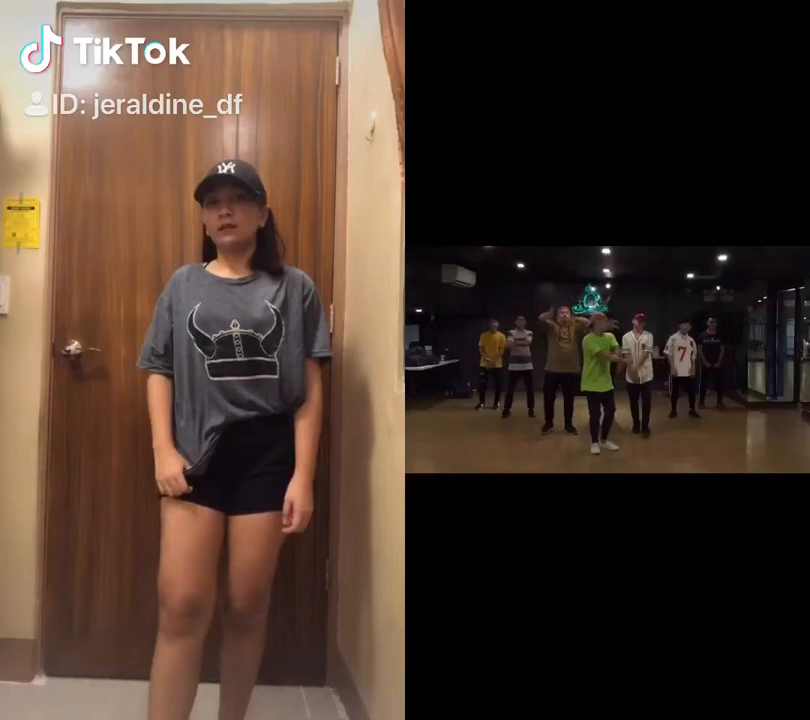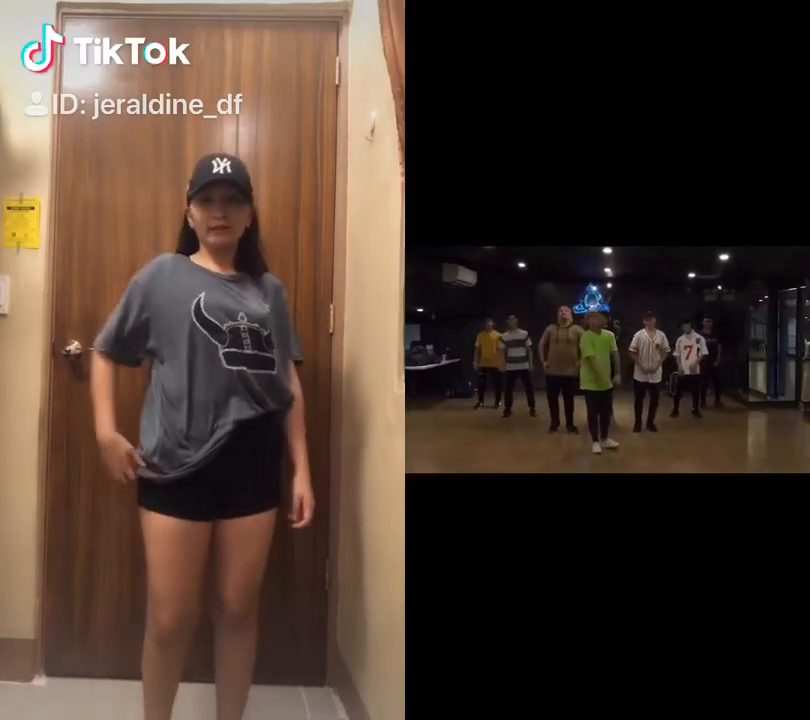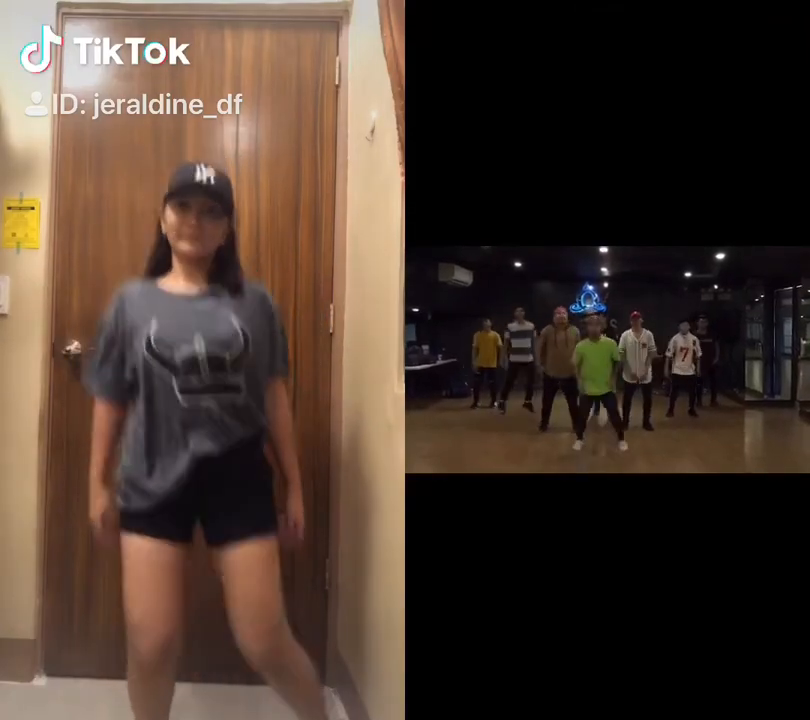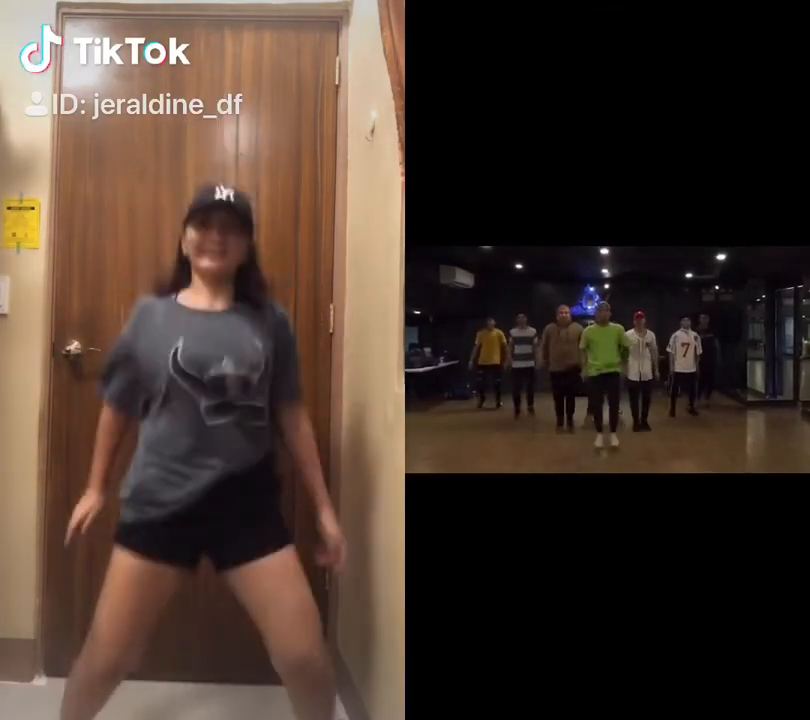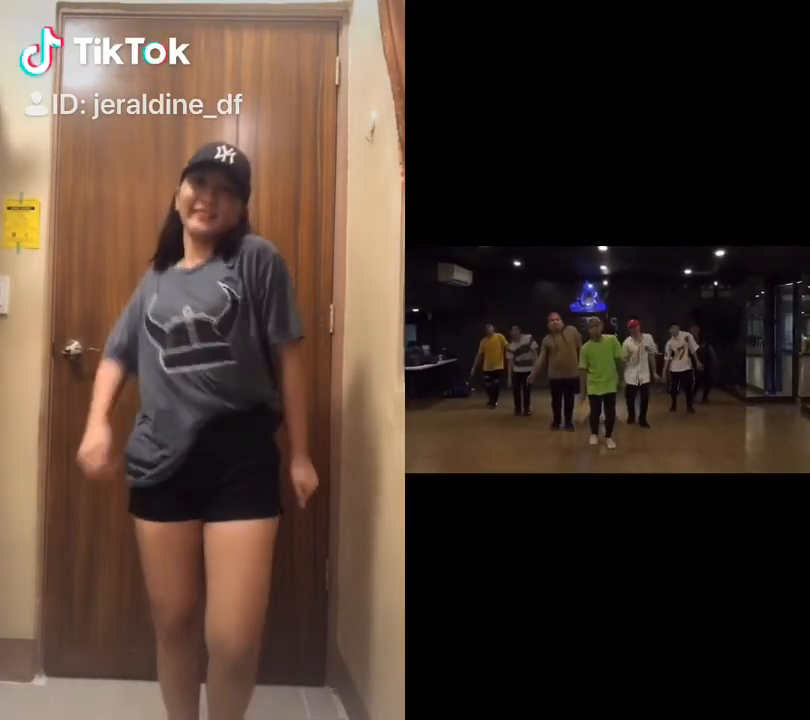
dt=1s
person 1, frame 1
left shoulder: (295, 288)
right shoulder: (183, 285)
left elbow: (310, 387)
right elbow: (159, 372)
left wrist: (303, 475)
right wrist: (163, 450)
left hip: (267, 457)
right hip: (196, 455)
left knee: (247, 607)
right knee: (181, 606)
person 1, frame 2
left shoulder: (269, 291)
right shoulder: (165, 274)
left elbow: (289, 385)
right elbow: (107, 354)
left wrist: (302, 471)
right wrist: (106, 431)
left hip: (254, 459)
right hip: (178, 461)
left knee: (238, 609)
right knee: (169, 619)
person 1, frame 3
left shoulder: (252, 302)
right shoulder: (133, 300)
left elbow: (276, 398)
right elbow: (110, 398)
left wrist: (294, 486)
right wrist: (98, 482)
left hip: (238, 479)
right hip: (154, 483)
left knee: (266, 645)
right knee: (150, 645)
person 1, frame 4
left shoulder: (270, 323)
right shoulder: (152, 314)
left elbow: (292, 416)
right elbow: (117, 403)
left wrist: (324, 506)
right wrist: (94, 487)
left hip: (246, 502)
right hip: (160, 501)
left knee: (305, 657)
right knee: (106, 657)
person 1, frame 5
left shoulder: (257, 260)
right shoulder: (156, 279)
left elbow: (285, 358)
right elbow: (118, 353)
left wrist: (299, 454)
right wrist: (96, 423)
left hip: (239, 459)
right hip: (161, 461)
left knee: (234, 639)
right knee: (172, 623)
